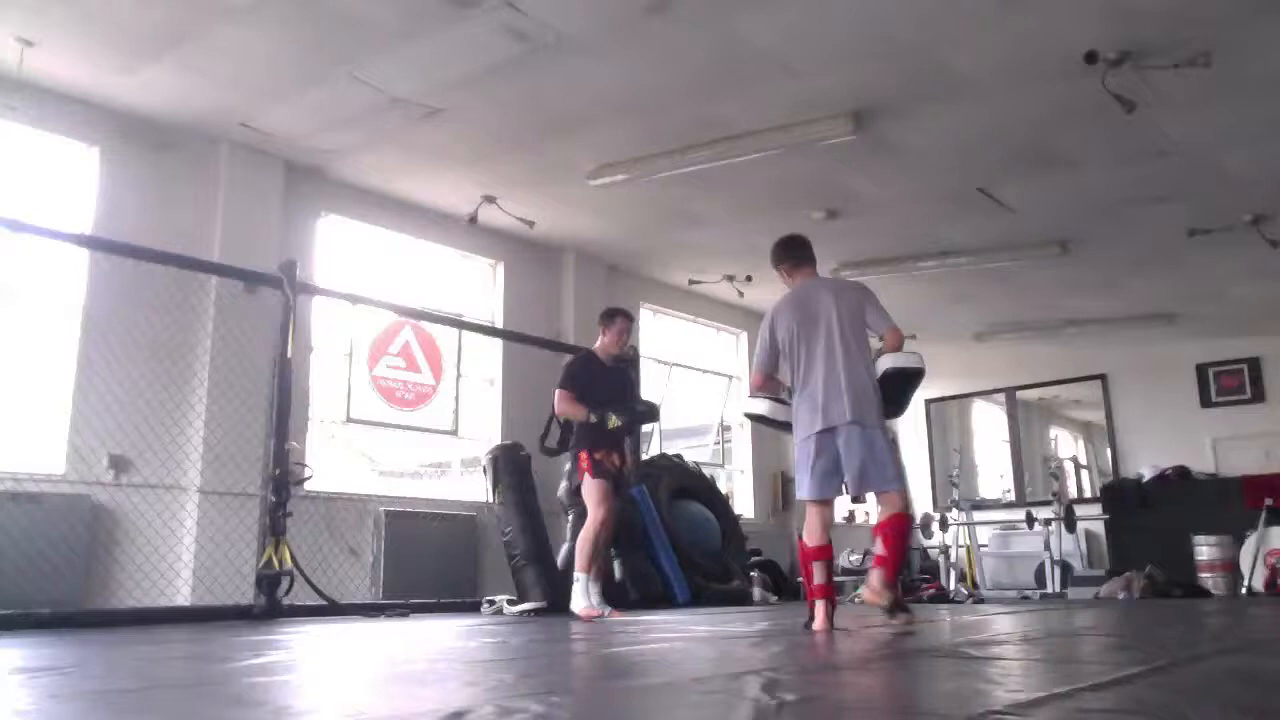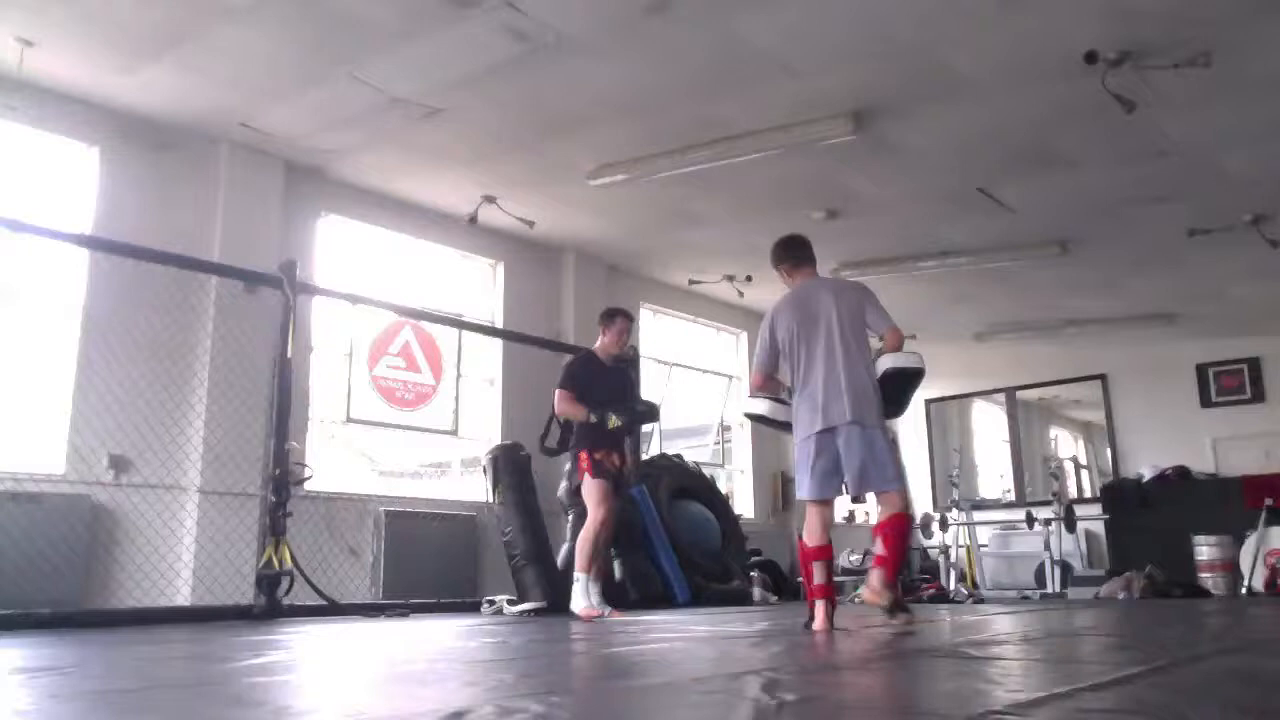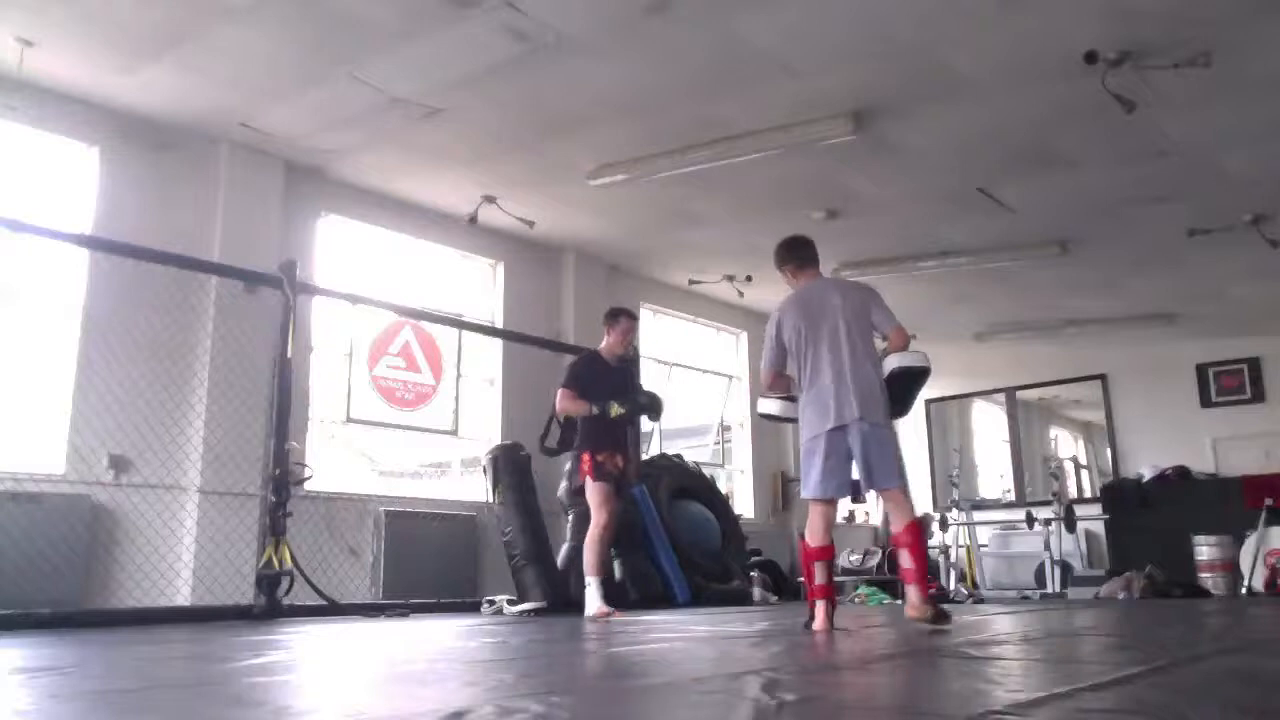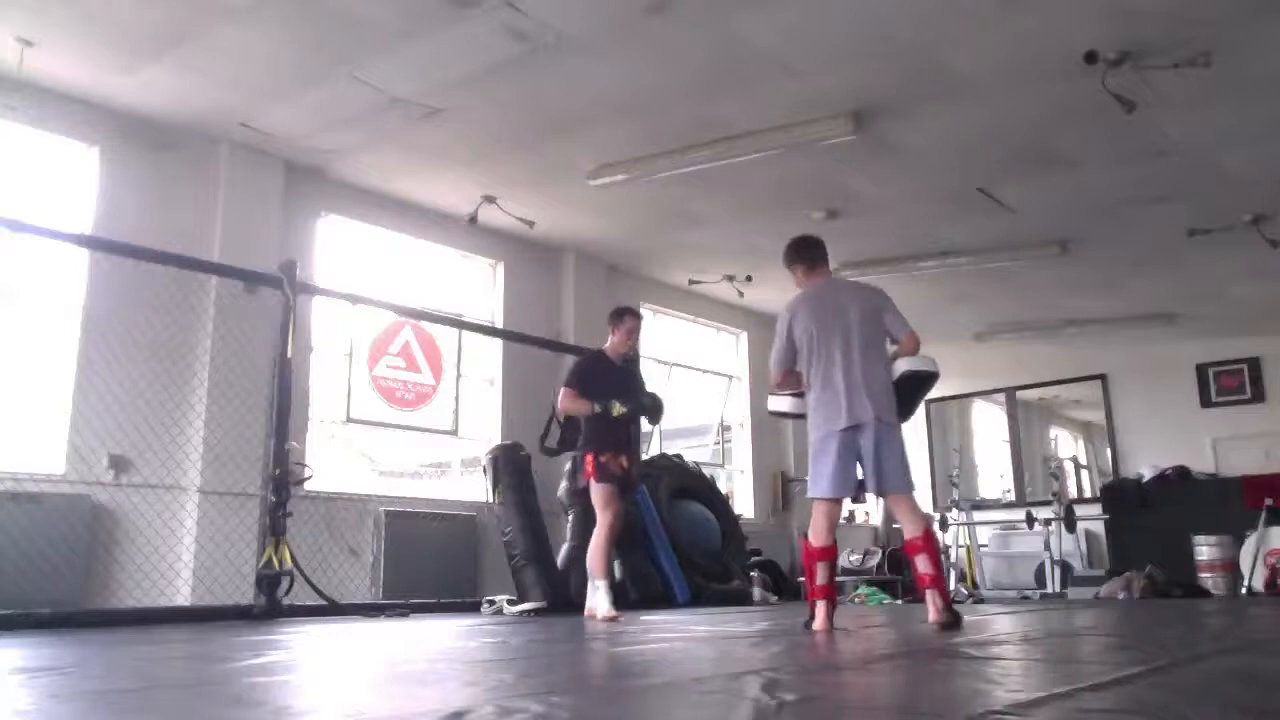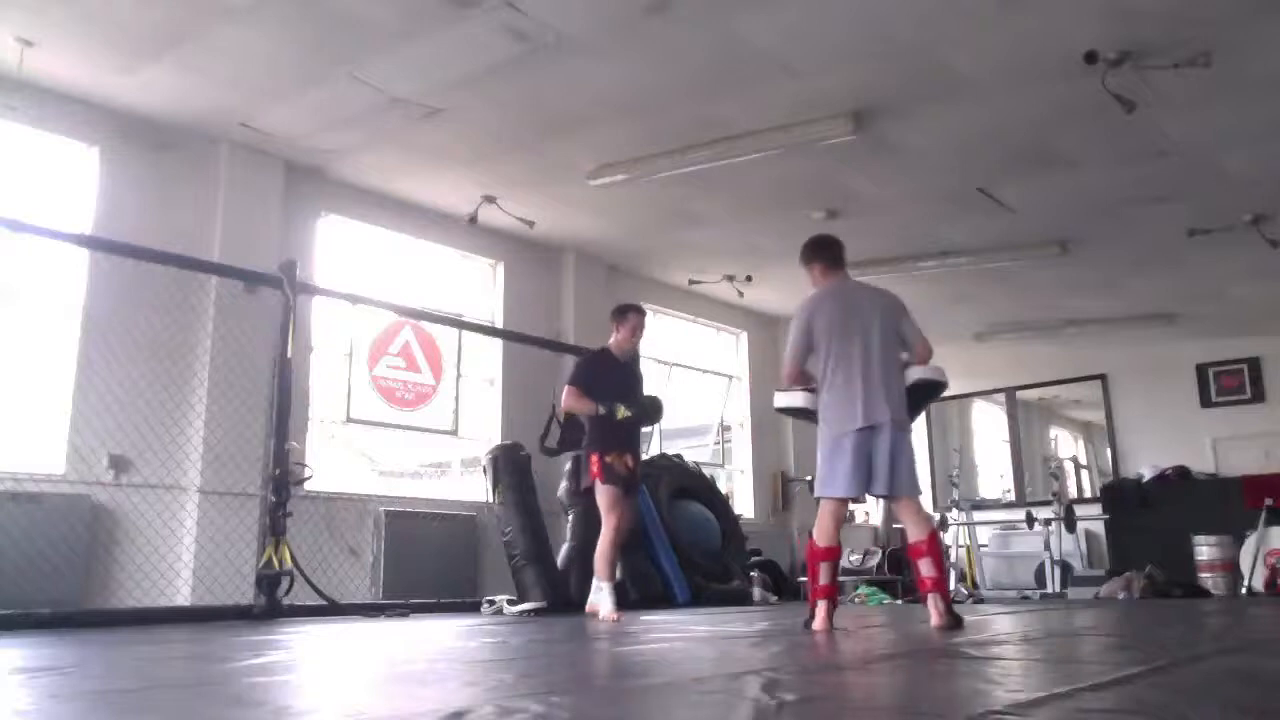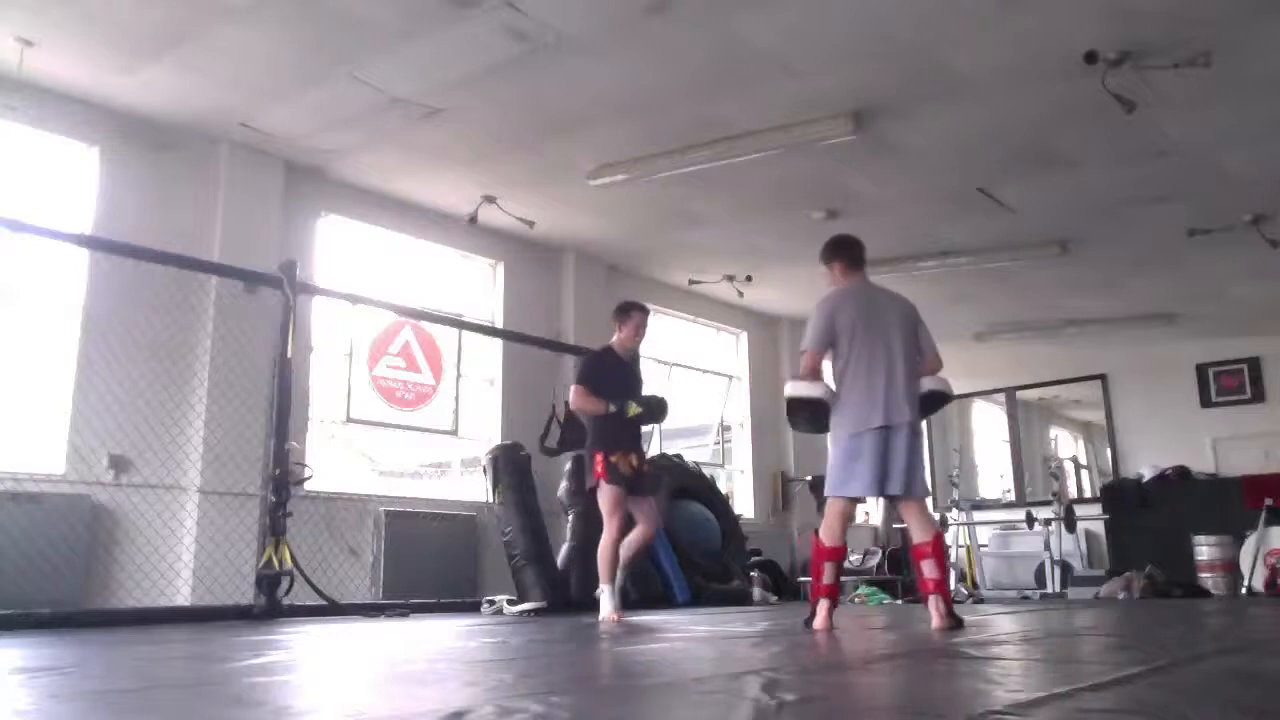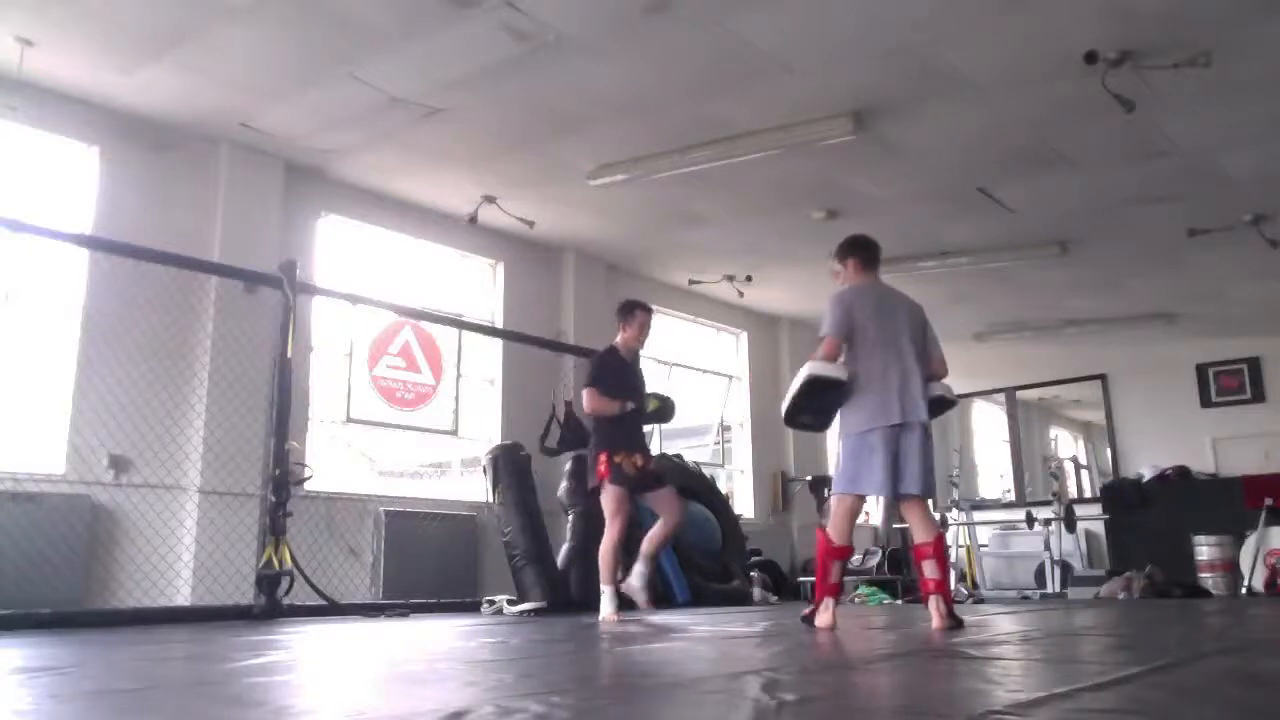
dt=0.1s
person 1, frame 1
left shoulder: (778, 312)
right shoulder: (854, 292)
left elbow: (759, 382)
right elbow: (895, 340)
left hip: (810, 418)
right hip: (860, 411)
left knee: (817, 511)
right knee: (893, 497)
left ankle: (821, 608)
right ankle: (880, 581)
person 1, frame 2
left shoulder: (777, 312)
right shoulder: (854, 292)
left elbow: (759, 382)
right elbow: (895, 340)
left hip: (810, 419)
right hip: (860, 411)
left knee: (817, 511)
right knee: (893, 497)
left ankle: (821, 608)
right ankle: (881, 581)
person 1, frame 3
left shoulder: (784, 311)
right shoulder: (860, 292)
left elbow: (770, 381)
right elbow: (900, 339)
left hip: (818, 418)
right hip: (868, 410)
left knee: (820, 511)
right knee: (897, 500)
left ankle: (821, 608)
right ankle: (917, 594)
person 1, frame 4
left shoulder: (794, 310)
right shoulder: (871, 296)
left elbow: (779, 379)
right elbow: (911, 344)
left hip: (827, 418)
right hip: (877, 412)
left knee: (824, 511)
right knee: (903, 503)
left ankle: (821, 609)
right ankle: (936, 600)
person 1, frame 5
left shoulder: (811, 307)
right shoulder: (887, 299)
left elbow: (791, 375)
right elbow: (923, 353)
left hip: (840, 419)
right hip: (889, 414)
left knee: (829, 511)
right knee: (908, 506)
left ankle: (821, 608)
right ankle: (938, 604)
person 1, frame 6
left shoulder: (831, 303)
right shoulder: (902, 305)
left elbow: (808, 366)
right elbow: (933, 364)
left wrist: (820, 383)
left hip: (855, 418)
right hip: (903, 416)
left knee: (837, 510)
right knee: (913, 508)
left ankle: (822, 607)
right ankle: (939, 605)
person 1, frame 7
left shoulder: (845, 298)
right shoulder: (911, 306)
left elbow: (830, 349)
right elbow: (939, 369)
left hip: (866, 415)
right hip: (912, 414)
left knee: (844, 507)
right knee: (916, 508)
left ankle: (824, 605)
right ankle: (939, 606)
person 2, frame 1
left shoulder: (624, 373)
right shoulder: (580, 364)
left elbow: (631, 410)
right elbow: (561, 406)
right wrist: (601, 416)
left hip: (616, 453)
right hip: (590, 450)
left knee: (606, 526)
right knee: (599, 515)
left ankle: (596, 598)
right ankle: (578, 593)
person 2, frame 2
left shoulder: (624, 373)
right shoulder: (580, 365)
left elbow: (631, 411)
right elbow: (561, 406)
right wrist: (601, 416)
left hip: (616, 453)
right hip: (590, 450)
left knee: (606, 527)
right knee: (599, 515)
left ankle: (595, 598)
right ankle: (579, 592)
person 2, frame 3
left shoulder: (627, 372)
right shoulder: (585, 364)
left elbow: (634, 409)
right elbow: (563, 403)
right wrist: (603, 408)
left hip: (620, 453)
right hip: (594, 451)
left knee: (607, 526)
right knee: (602, 518)
left ankle: (593, 598)
right ankle: (595, 598)
person 2, frame 4
left shoulder: (631, 371)
right shoulder: (589, 364)
right elbow: (564, 403)
left wrist: (643, 408)
right wrist: (604, 407)
left hip: (625, 454)
right hip: (599, 452)
left knee: (611, 526)
right knee: (607, 519)
left ankle: (593, 599)
right ankle: (603, 599)
person 2, frame 5
left shoulder: (633, 368)
right shoulder: (593, 362)
right elbow: (568, 401)
right wrist: (609, 409)
left hip: (630, 454)
right hip: (603, 452)
left knee: (624, 528)
right knee: (613, 522)
left ankle: (595, 596)
right ankle: (605, 601)
person 2, frame 6
left shoulder: (632, 365)
right shoulder: (597, 360)
right elbow: (577, 401)
left wrist: (649, 410)
right wrist: (619, 407)
left hip: (633, 452)
right hip: (607, 451)
left knee: (651, 522)
right knee: (614, 523)
left ankle: (608, 584)
right ankle: (607, 602)
person 2, frame 7
left shoulder: (634, 365)
right shoulder: (604, 361)
right elbow: (591, 405)
right wrist: (636, 405)
left hip: (638, 452)
right hip: (612, 453)
left knee: (673, 511)
right knee: (616, 523)
left ankle: (636, 578)
right ankle: (607, 602)
